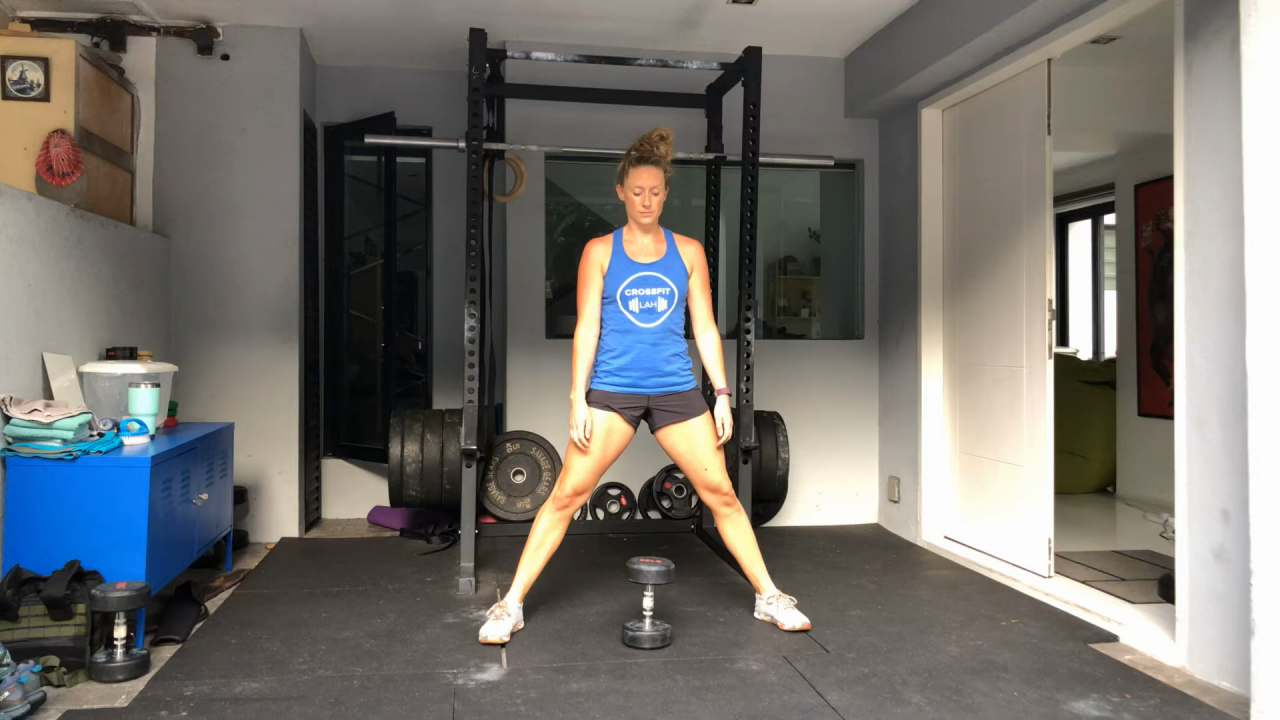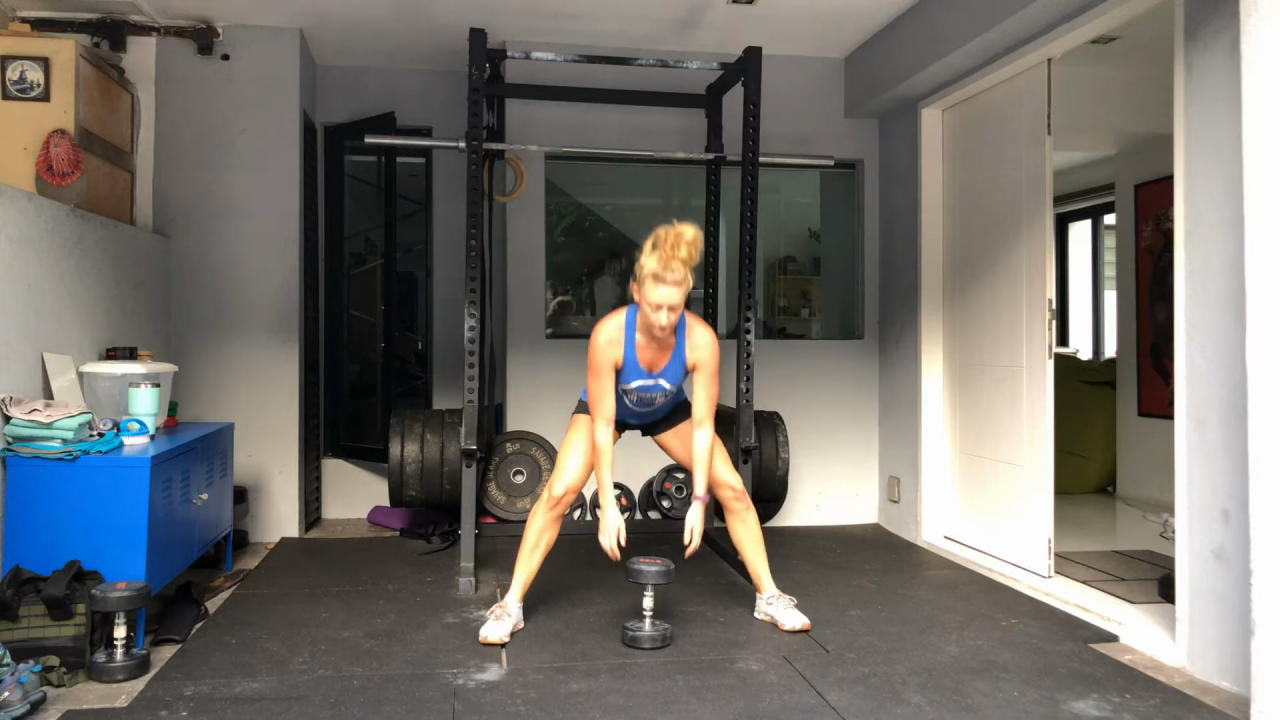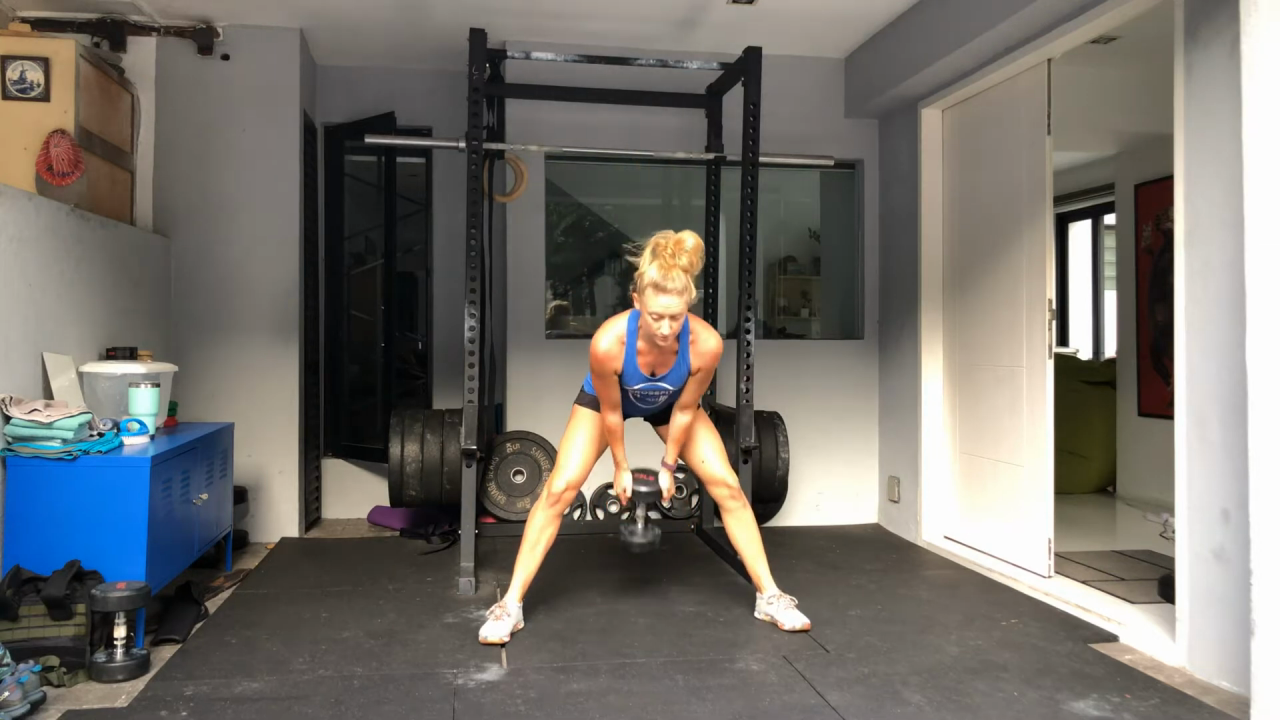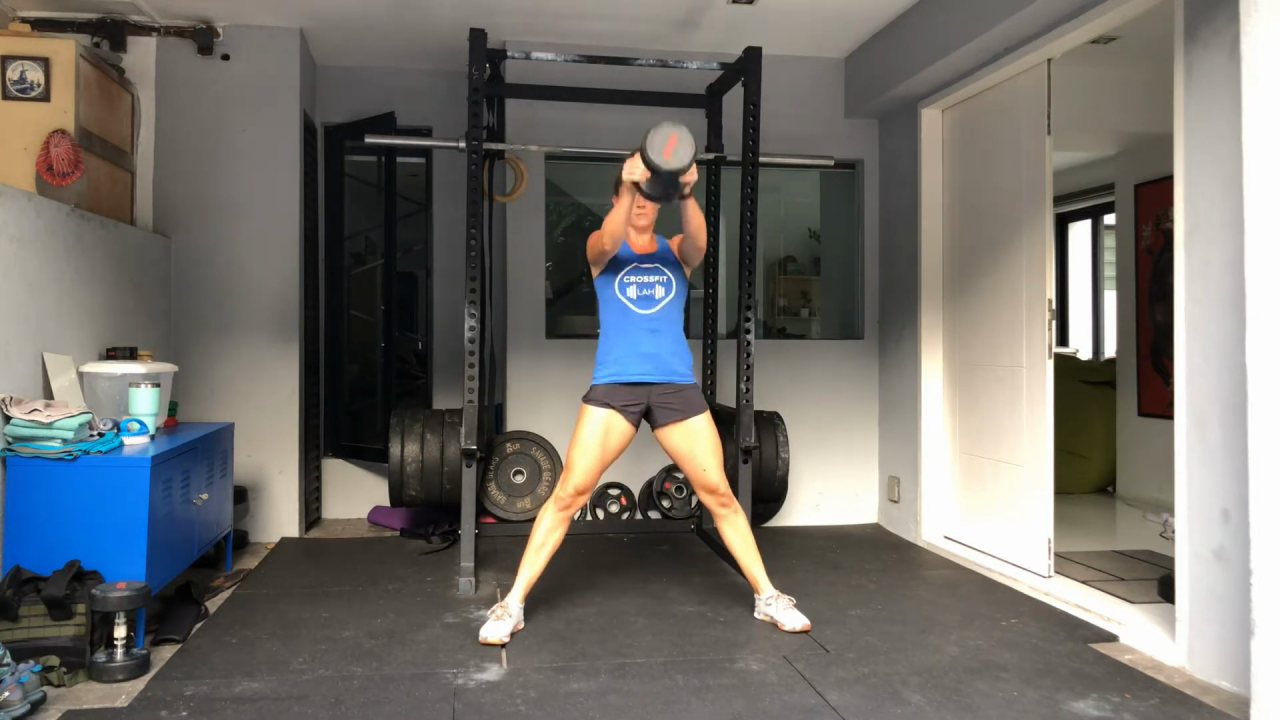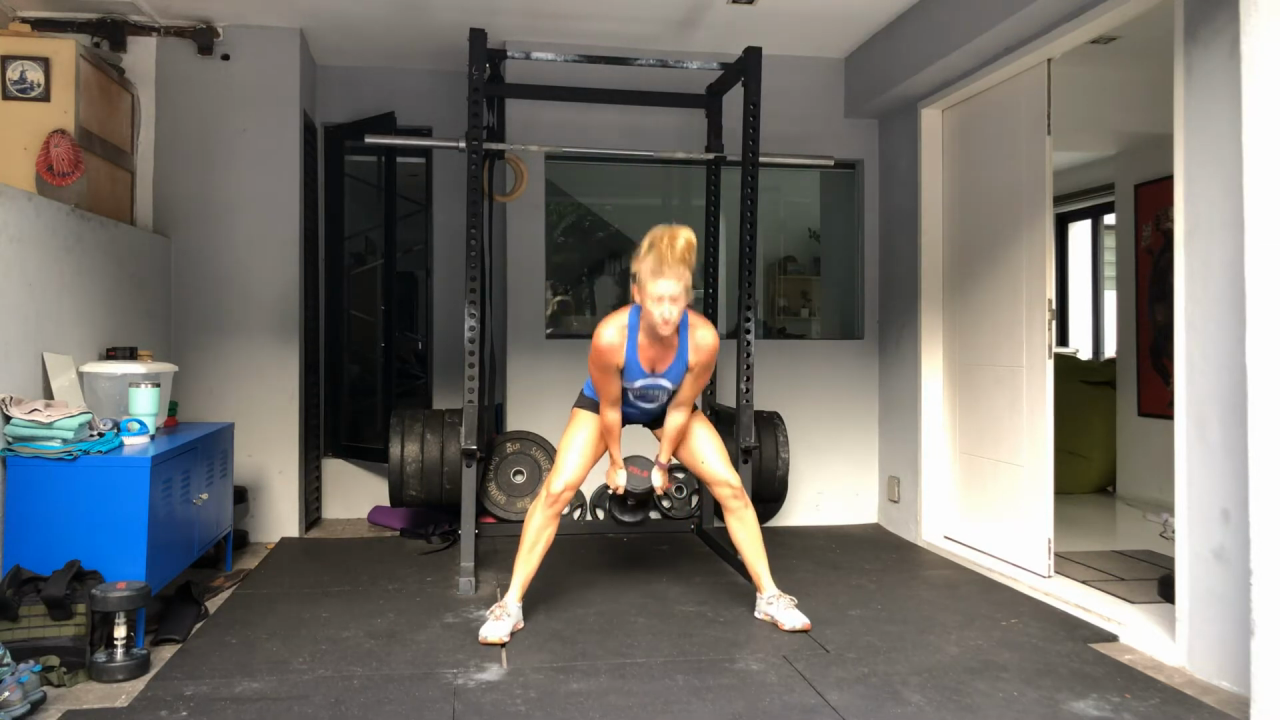
dt=1s
person 1, frame 1
left shoulder: (688, 251)
right shoulder: (600, 251)
left elbow: (704, 326)
right elbow: (587, 328)
left wrist: (722, 393)
right wrist: (577, 399)
left hip: (676, 391)
right hip: (613, 391)
left knee: (720, 493)
right knee: (568, 494)
left ankle: (768, 596)
right ankle: (511, 604)
person 1, frame 2
left shoulder: (701, 339)
right shoulder: (609, 333)
left elbow: (703, 425)
right elbow: (602, 424)
left wrist: (699, 500)
right wrist: (607, 505)
left hip: (669, 413)
right hip: (606, 408)
left knee: (731, 488)
right knee: (559, 492)
left ankle: (769, 596)
right ankle: (510, 604)
person 1, frame 3
left shoulder: (706, 343)
right shoulder: (608, 341)
left elbow: (684, 410)
right elbow: (611, 411)
left wrist: (668, 467)
right wrist: (621, 468)
left hip: (671, 402)
right hip: (605, 398)
left knee: (727, 486)
right knee: (560, 488)
left ankle: (768, 595)
right ankle: (511, 603)
person 1, frame 4
left shoulder: (674, 250)
right shoulder: (601, 248)
left elbow: (698, 243)
right elbow: (609, 241)
left wrist: (687, 195)
right wrist: (628, 190)
left hip: (675, 385)
right hip: (615, 385)
left knee: (719, 495)
right knee: (568, 495)
left ankle: (768, 596)
right ankle: (512, 604)
person 1, frame 5
left shoulder: (703, 338)
right shoulder: (611, 336)
left elbow: (681, 406)
right elbow: (609, 407)
left wrist: (663, 460)
right wrist: (616, 462)
left hip: (667, 413)
right hip: (605, 408)
left knee: (731, 489)
right knee: (556, 492)
left ankle: (770, 600)
right ankle: (510, 607)
